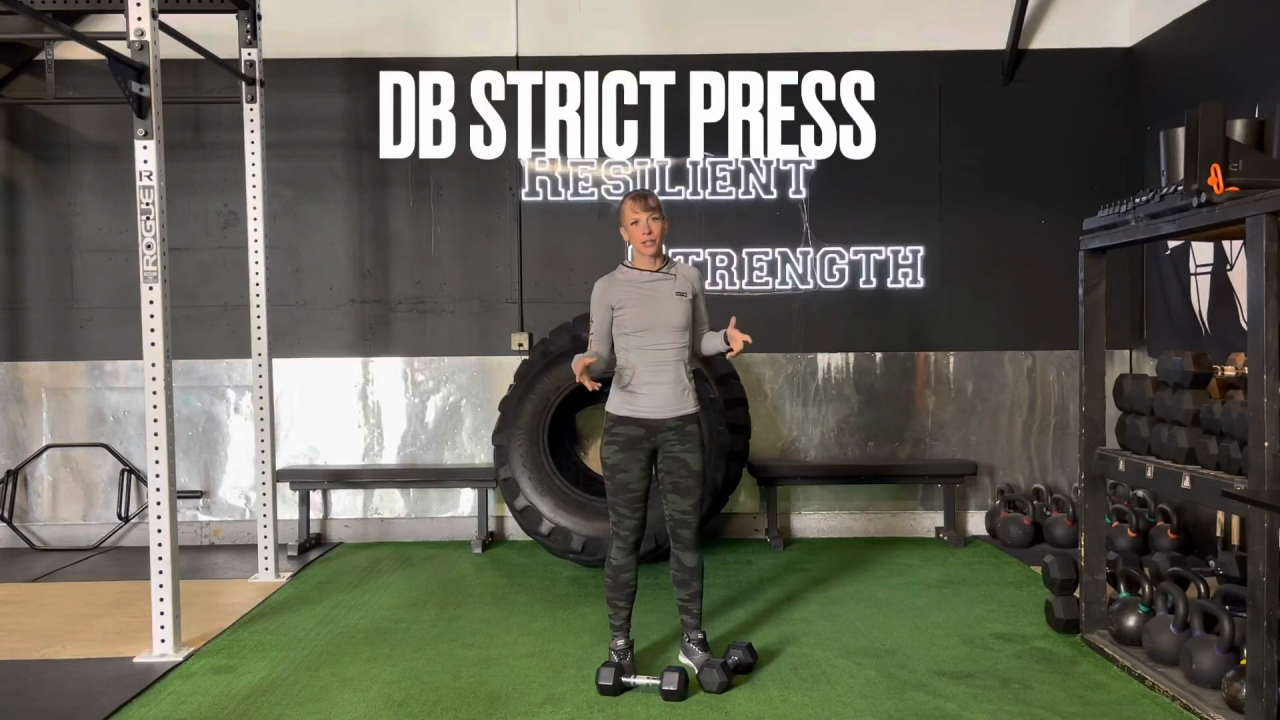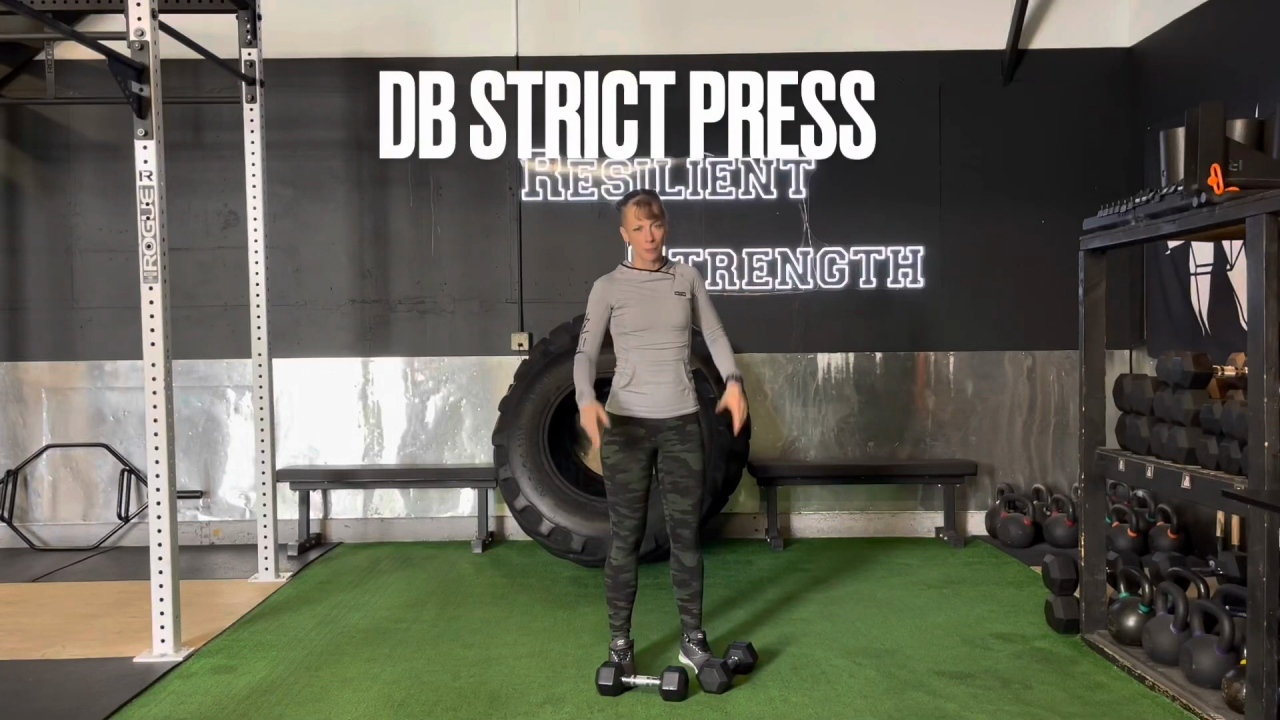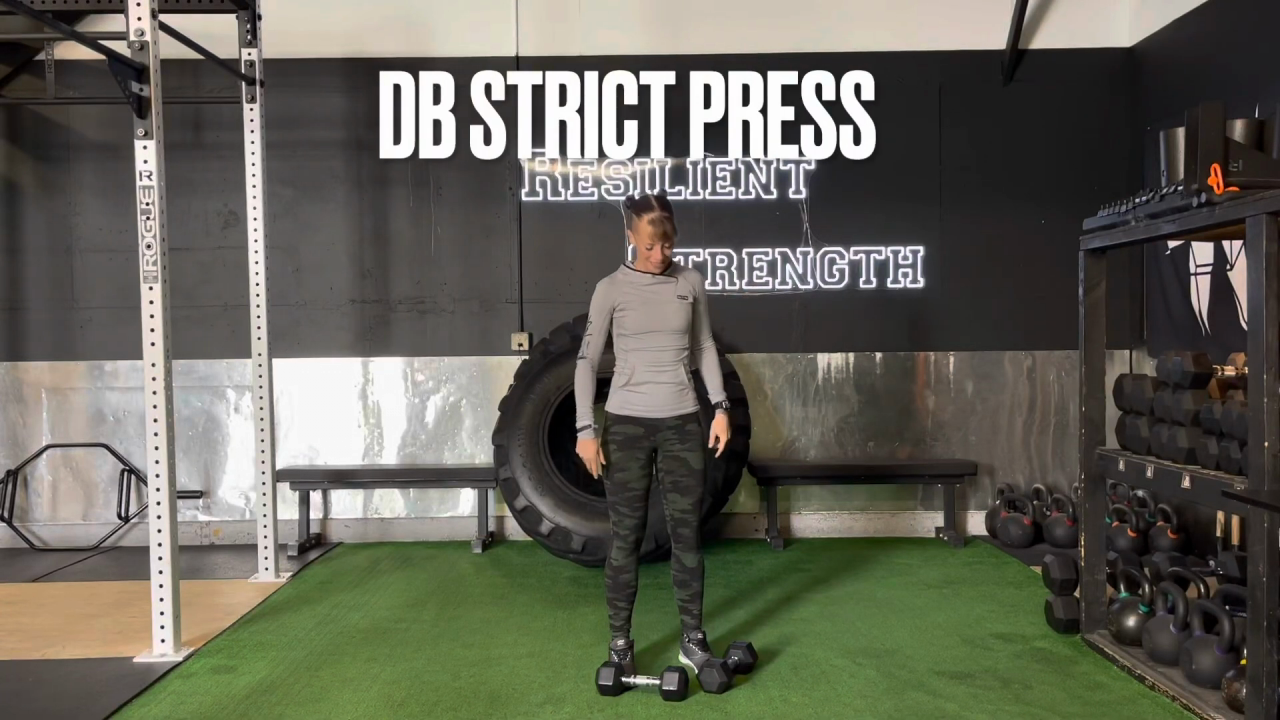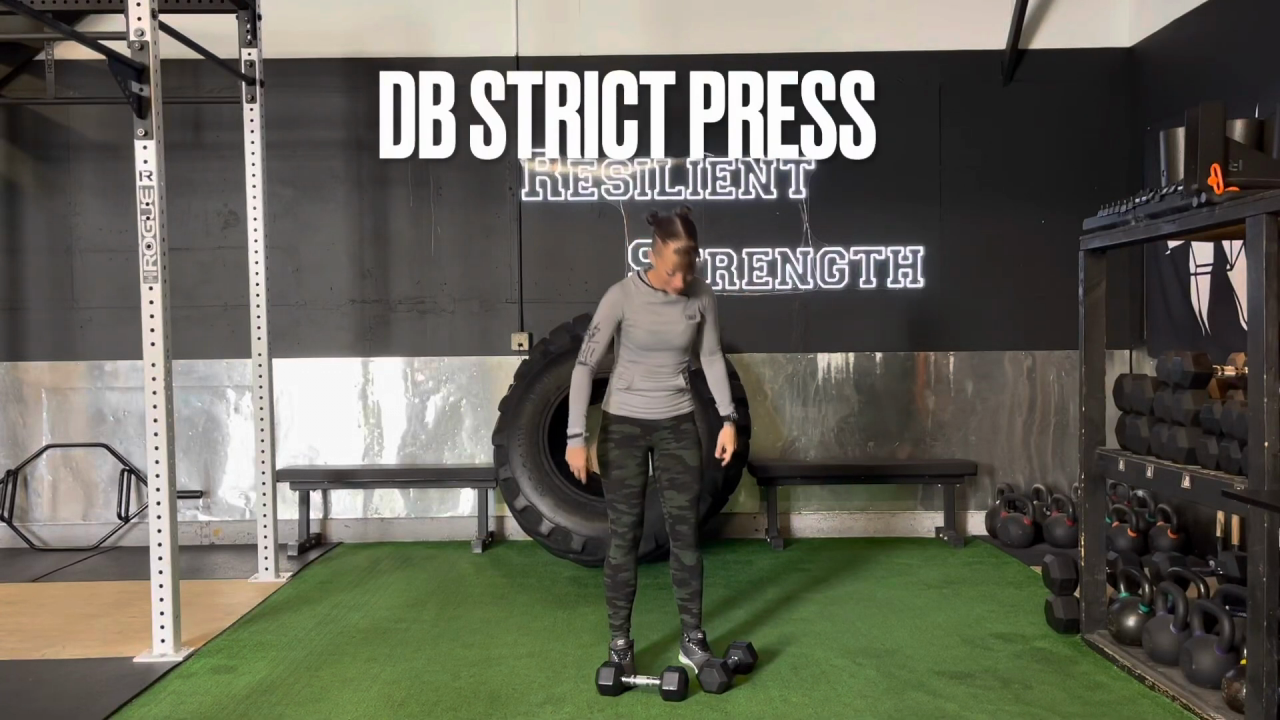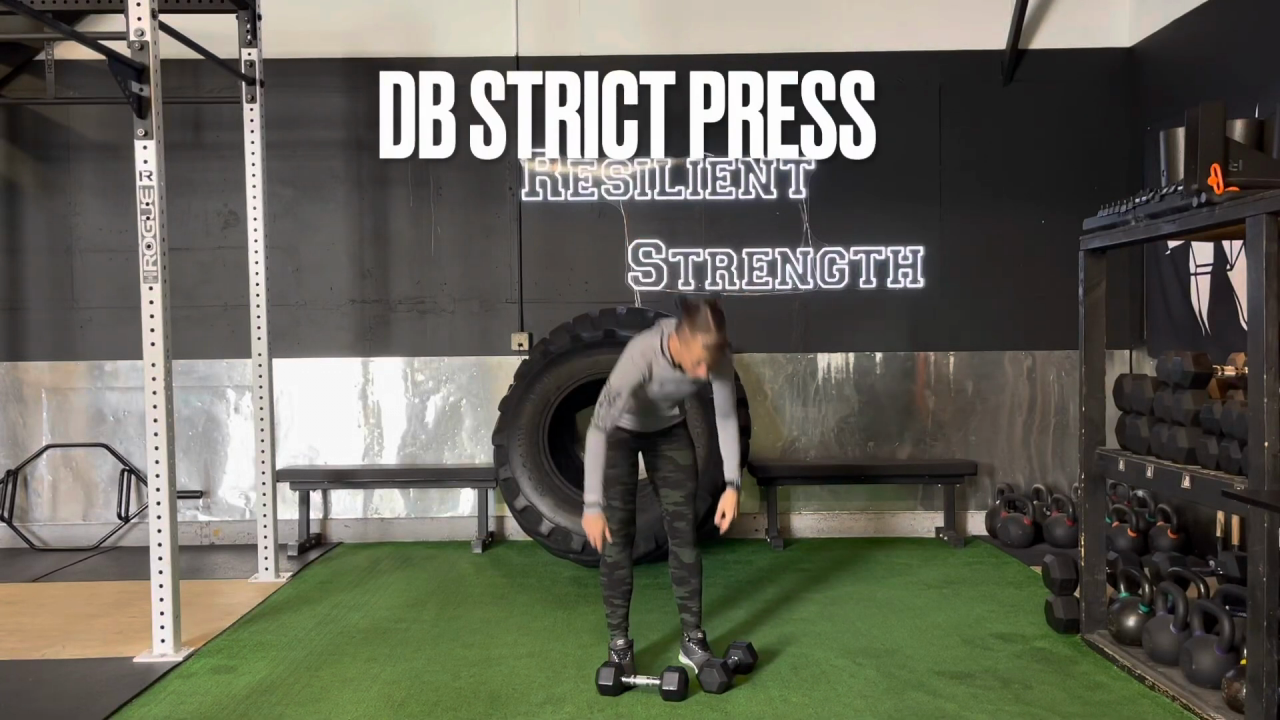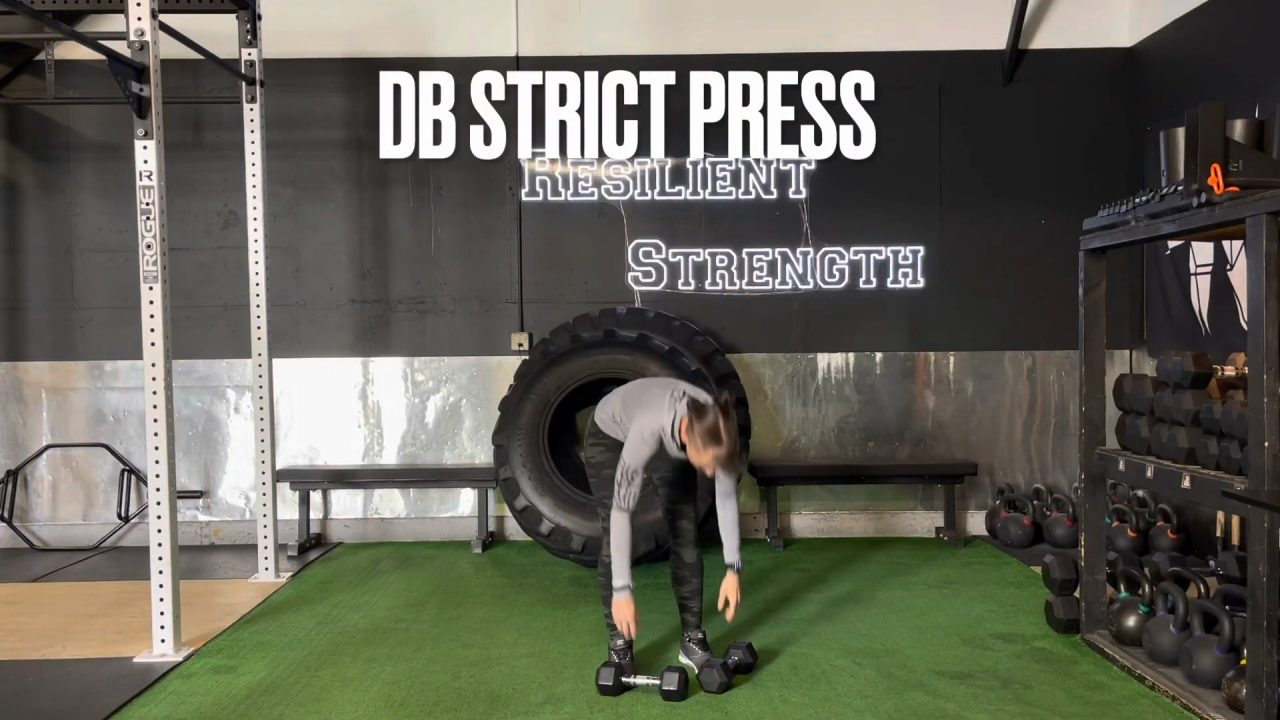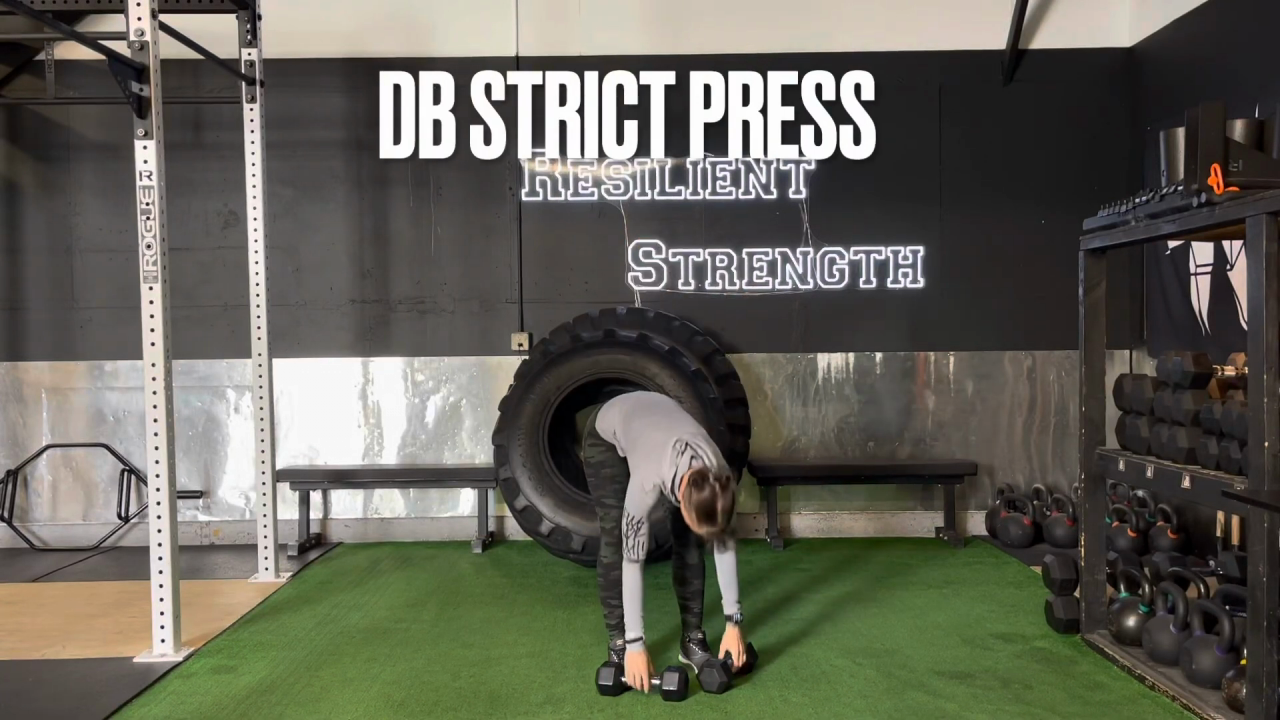
dt=0.2s
person 1, frame 1
left shoulder: (688, 278)
right shoulder: (608, 287)
right elbow: (601, 353)
left wrist: (727, 339)
right wrist: (585, 362)
left hip: (681, 422)
right hip: (627, 423)
left knee: (686, 533)
right knee: (625, 536)
left ankle: (693, 636)
right ankle: (620, 641)
person 1, frame 2
left shoulder: (687, 278)
right shoulder: (608, 287)
left elbow: (714, 336)
right elbow: (585, 354)
left wrist: (732, 379)
right wrist: (587, 399)
left hip: (682, 423)
right hip: (627, 425)
left knee: (686, 533)
right knee: (625, 536)
left ankle: (693, 637)
right ankle: (620, 641)
person 1, frame 3
left shoulder: (690, 281)
right shoulder: (612, 287)
left elbow: (704, 346)
right elbow: (586, 359)
left wrist: (720, 406)
right wrist: (585, 428)
left hip: (682, 423)
right hip: (626, 424)
left knee: (686, 533)
right knee: (626, 535)
left ankle: (692, 638)
right ankle: (620, 640)
person 1, frame 4
left shoulder: (701, 297)
right shoulder: (622, 296)
left elbow: (712, 357)
right elbow: (585, 364)
left wrist: (727, 417)
right wrist: (576, 435)
left hip: (677, 423)
right hip: (623, 423)
left knee: (685, 531)
right knee: (624, 533)
left ankle: (693, 637)
right ankle: (620, 641)
person 1, frame 5
left shoulder: (715, 356)
right shoulder: (642, 354)
left elbow: (726, 418)
right elbow: (600, 427)
left wrist: (732, 482)
right wrist: (593, 503)
left hip: (669, 430)
right hip: (621, 431)
left knee: (683, 529)
right knee: (618, 536)
left ankle: (692, 638)
right ankle: (619, 643)
person 1, frame 6
left shoulder: (716, 428)
right shoulder: (650, 425)
left elbow: (727, 496)
right elbow: (622, 511)
left wrist: (732, 567)
right wrist: (621, 590)
right hip: (608, 434)
left knee: (685, 530)
right knee: (616, 539)
left ankle: (692, 637)
right ankle: (619, 643)
person 1, frame 7
left shoulder: (718, 480)
right shoulder: (649, 480)
left elbow: (726, 548)
right elbow: (632, 560)
left wrist: (733, 621)
right wrist: (634, 643)
left hip: (659, 416)
right hip: (608, 435)
left knee: (687, 540)
right knee: (614, 536)
left ankle: (693, 637)
right ankle: (618, 645)
